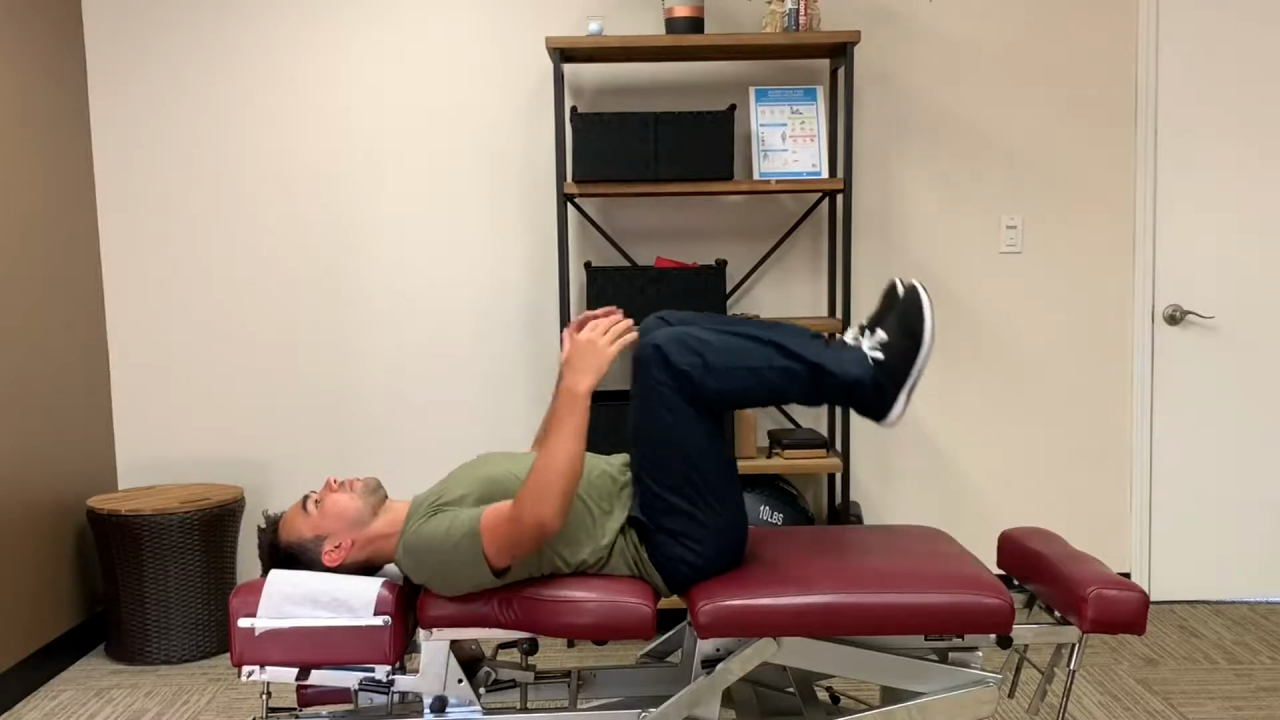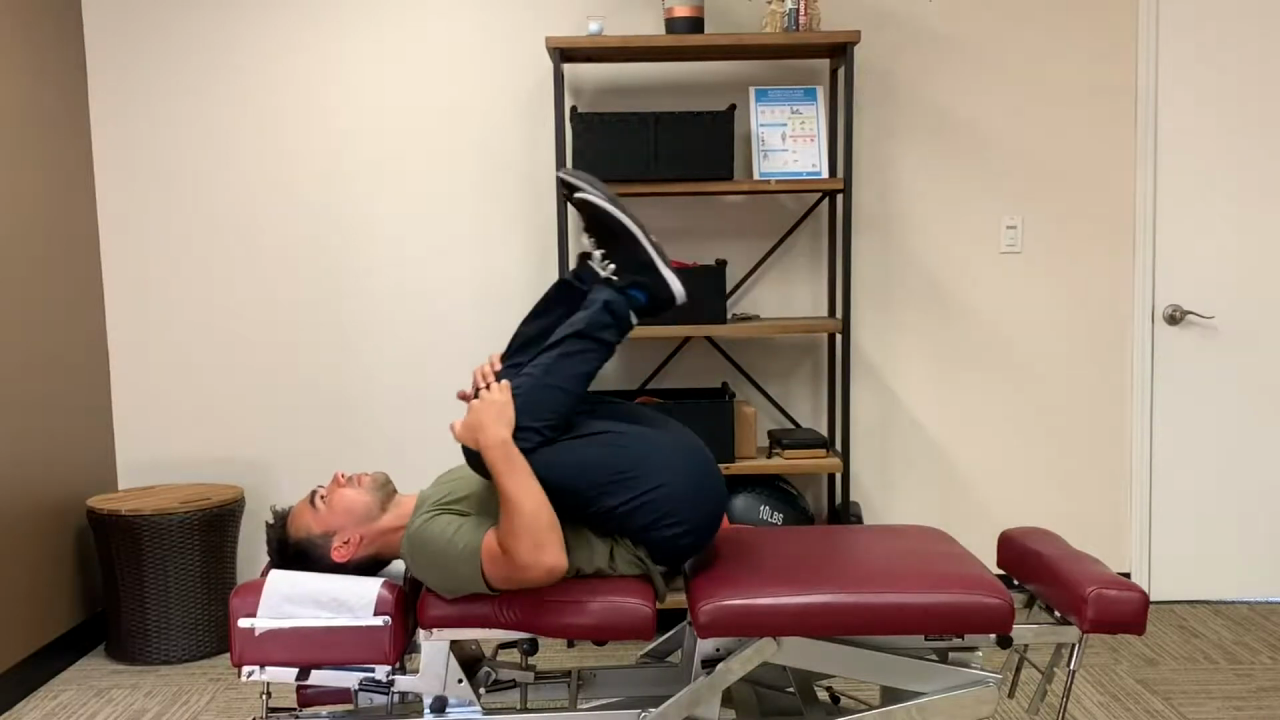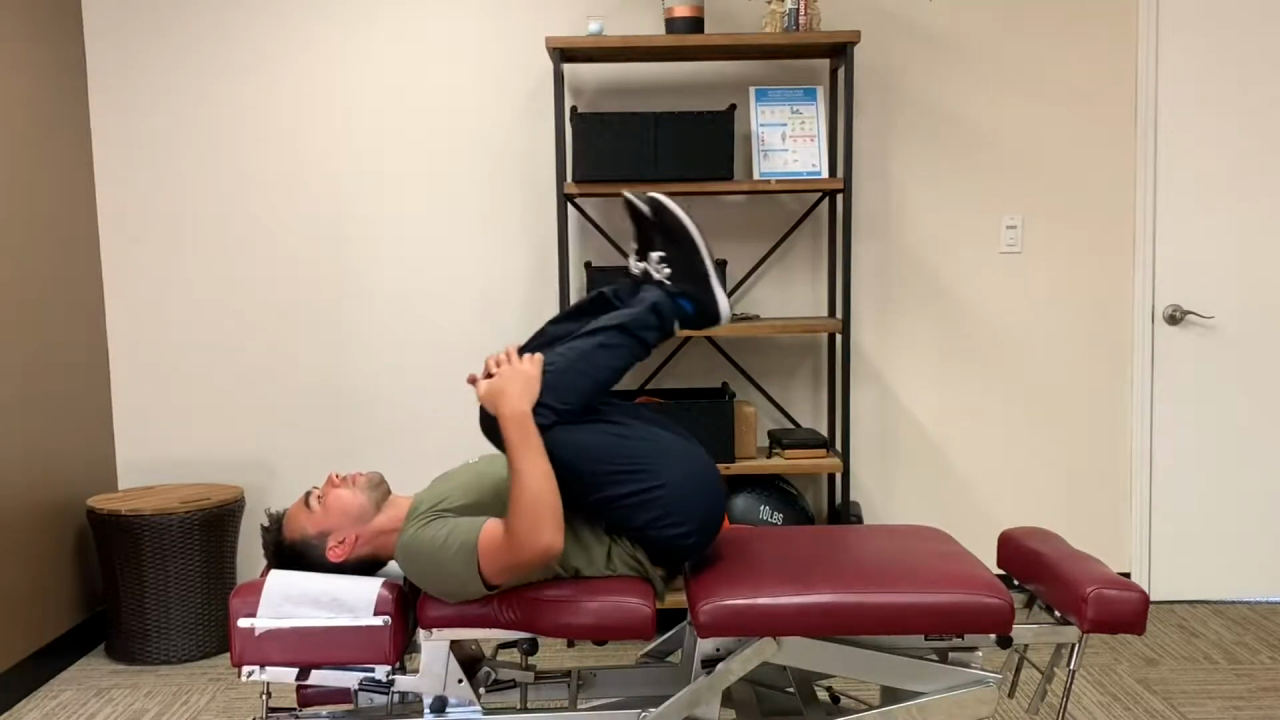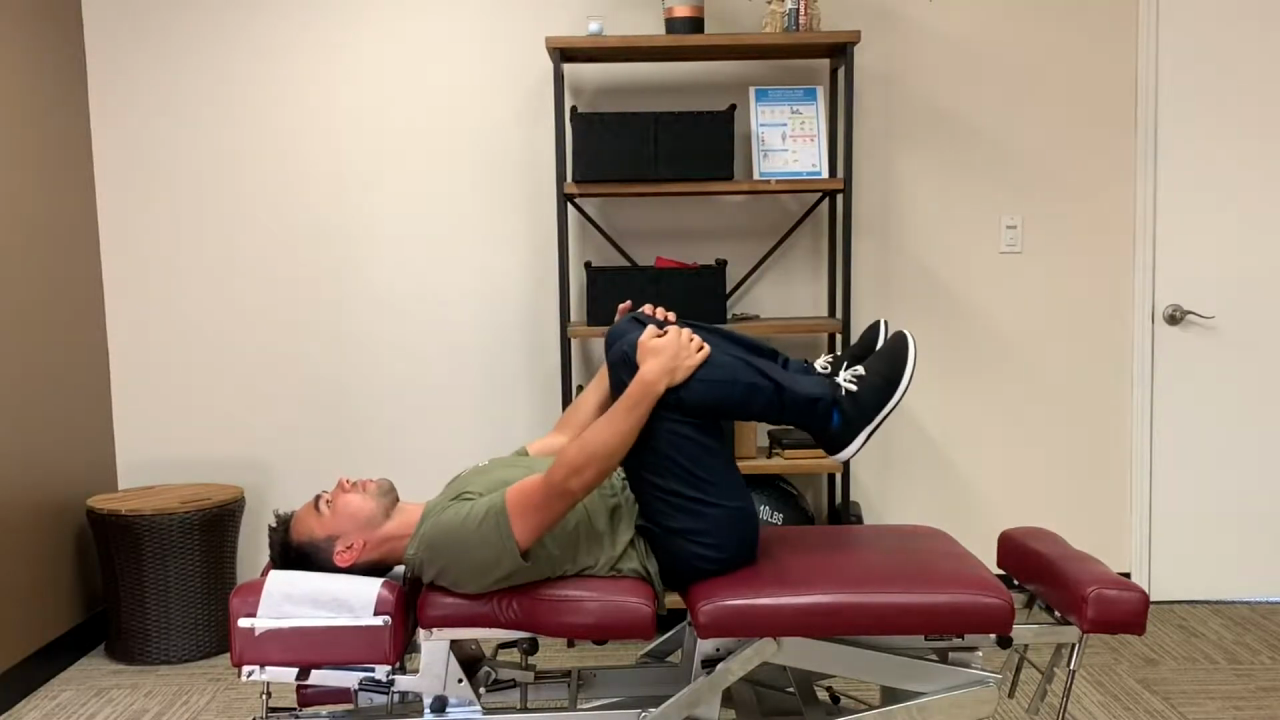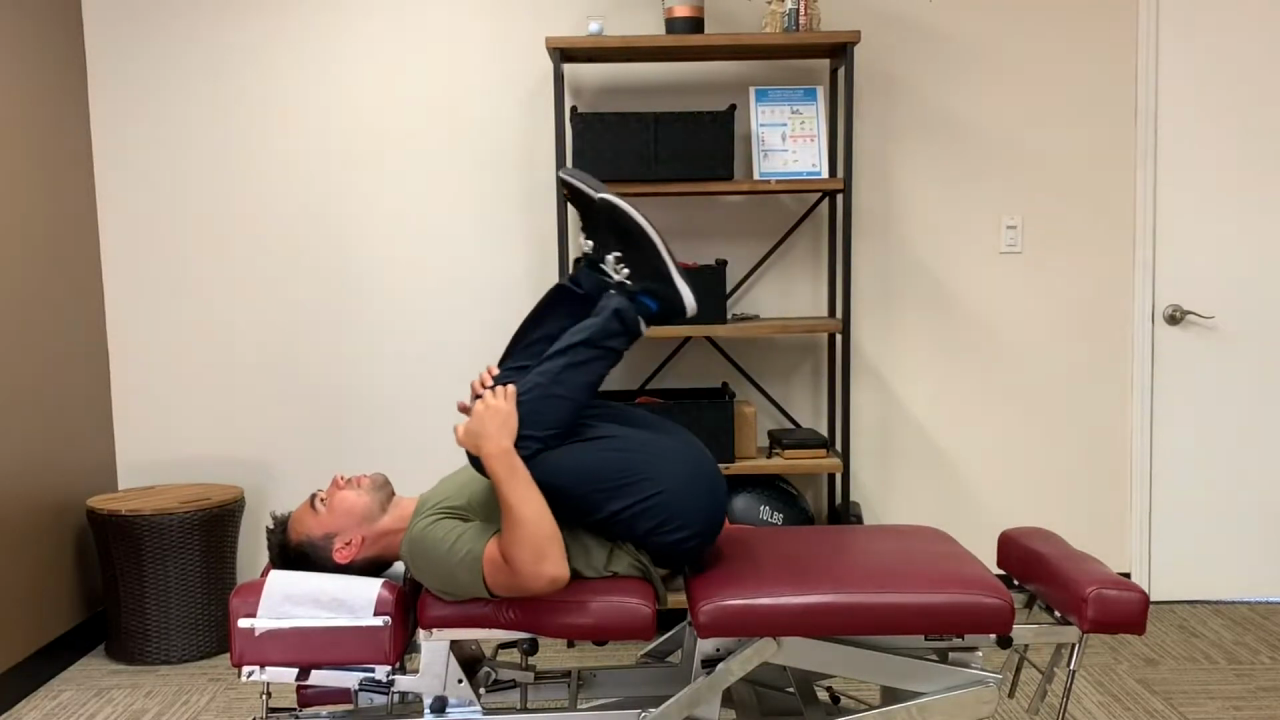
dt=1s
person 1, frame 1
left shoulder: (436, 508)
right shoulder: (429, 547)
left elbow: (539, 463)
right elbow: (540, 519)
left wrist: (570, 378)
right wrist: (577, 384)
left hip: (632, 494)
right hip: (681, 547)
left knee: (659, 334)
right knee: (667, 356)
left ankle: (850, 360)
right ankle: (866, 375)
person 1, frame 2
left shoulder: (436, 509)
right shoulder: (431, 542)
right elbow: (542, 558)
left wrist: (503, 392)
right wrist: (494, 439)
right hip: (674, 502)
left knee: (515, 387)
left ankle: (619, 281)
right ankle: (620, 288)
person 1, frame 3
left shoulder: (428, 512)
right shoulder: (424, 548)
right elbow: (540, 540)
left wrist: (514, 396)
right wrist: (515, 412)
left hip: (667, 486)
right hip: (674, 509)
left knee: (529, 377)
right knee: (520, 402)
left ankle: (657, 288)
right ankle: (672, 298)
person 1, frame 4
left shoulder: (455, 505)
right shoulder: (447, 542)
left elbow: (560, 442)
right elbow: (569, 479)
left wrist: (634, 357)
right wrist: (652, 377)
left hip: (639, 502)
right hip: (697, 541)
left knee: (638, 339)
right knee: (649, 360)
left ankle: (819, 386)
right ankle: (830, 408)
person 1, frame 5
left shoulder: (436, 512)
right shoulder: (432, 545)
right elbow: (545, 569)
left wrist: (506, 397)
right wrist: (496, 448)
left knee: (520, 394)
right ankle: (629, 299)
